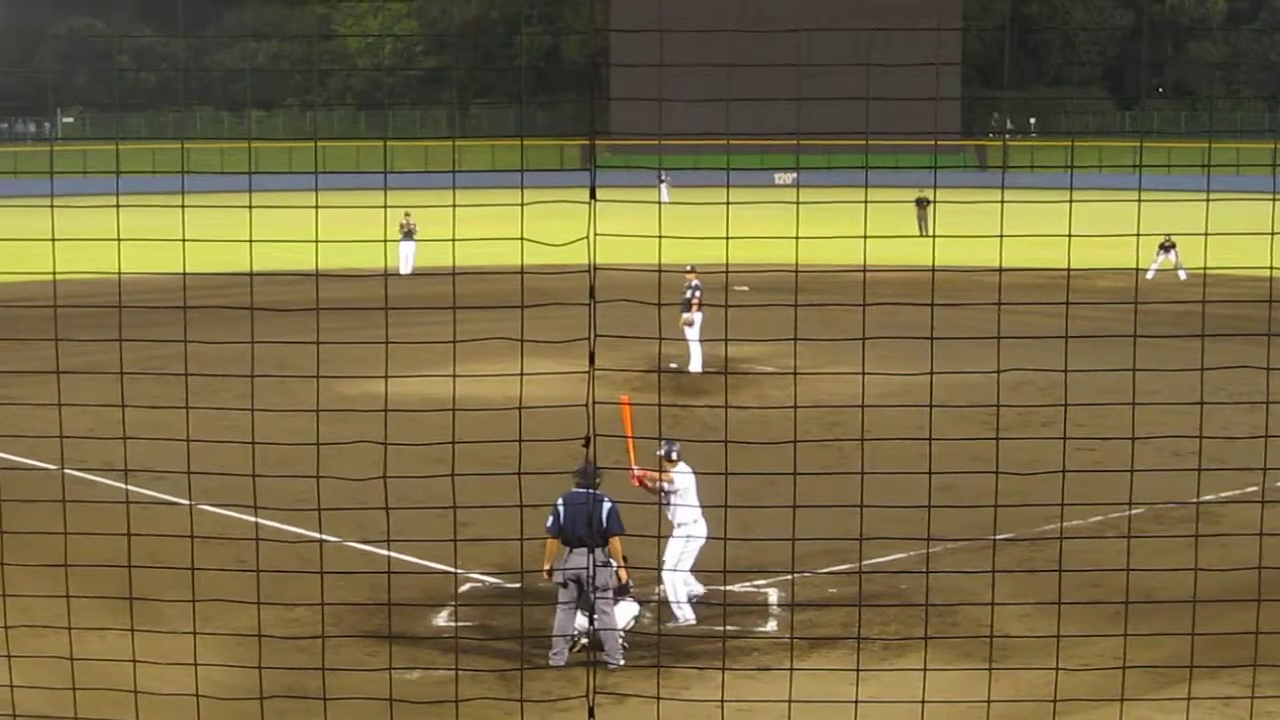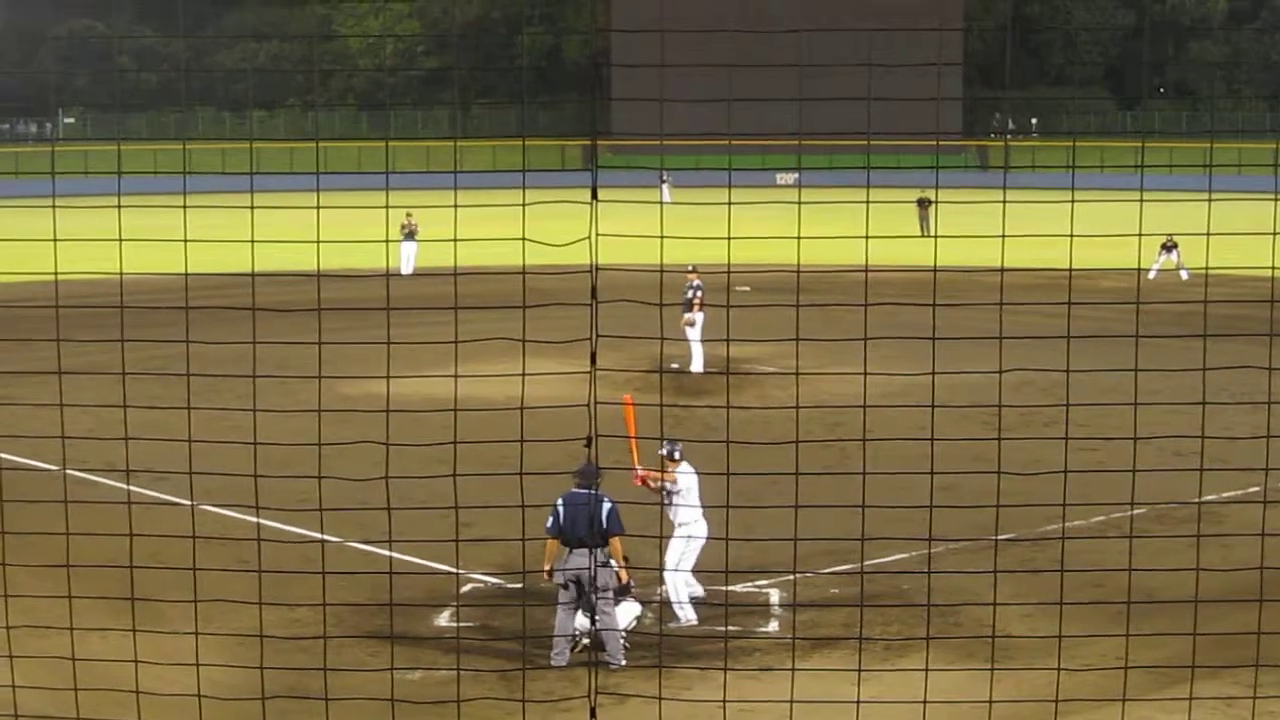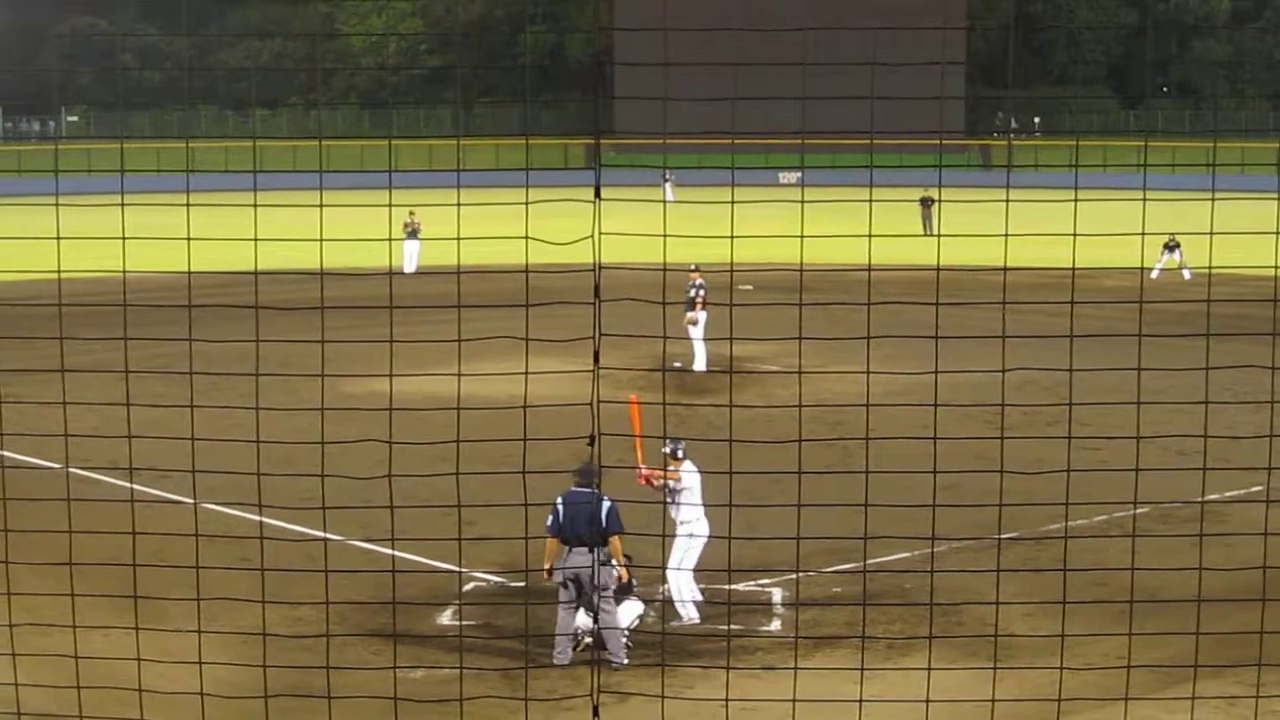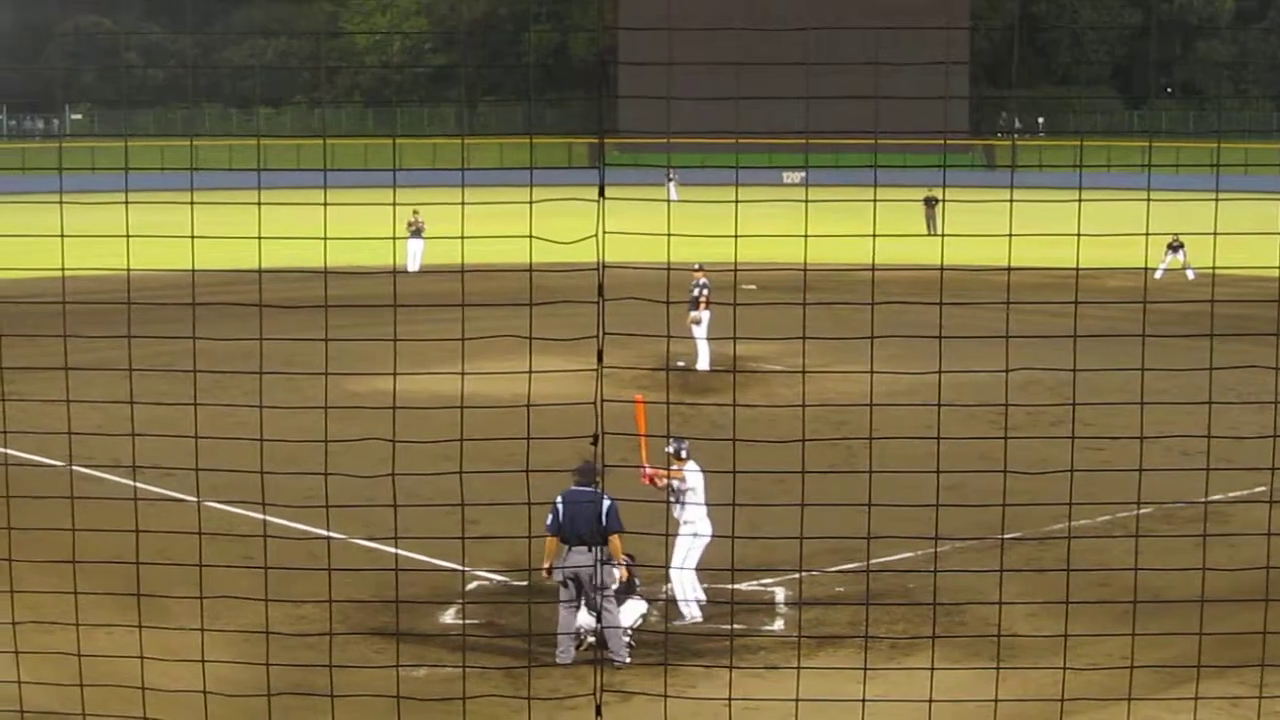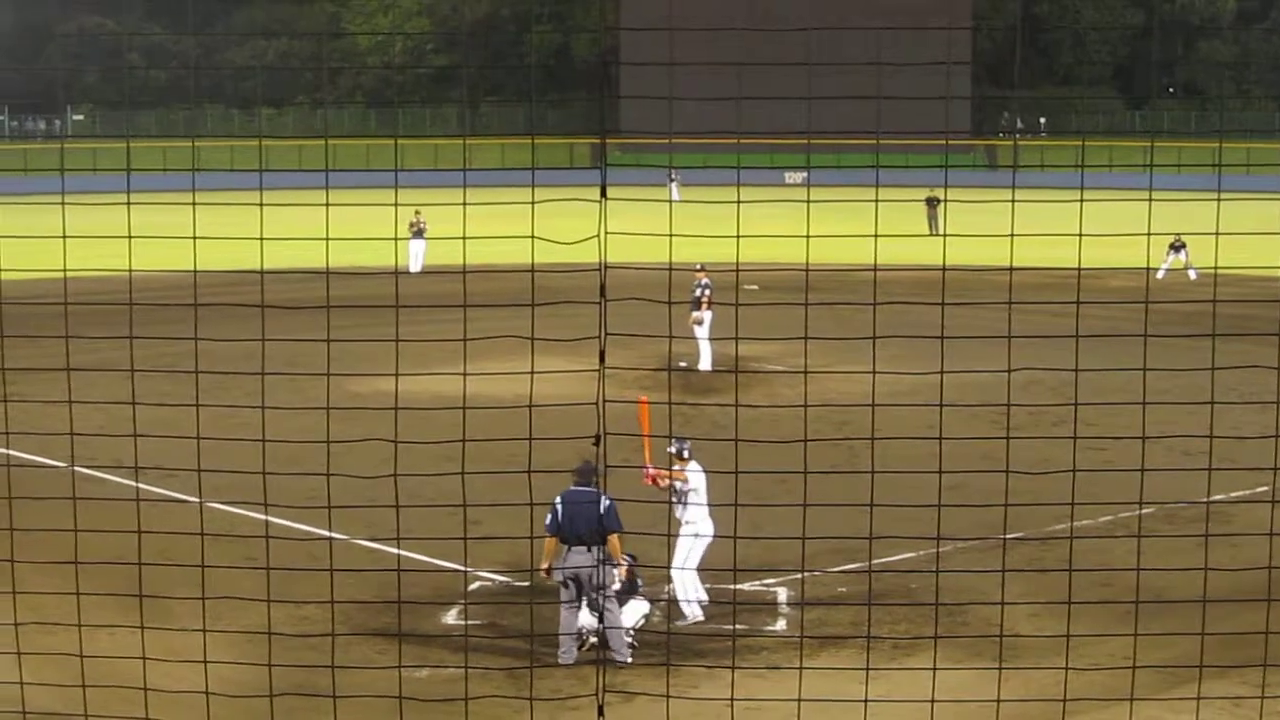
dt=0.1s
person 1, frame 1
left shoulder: (563, 501)
right shoulder: (605, 503)
left elbow: (553, 537)
right elbow: (614, 539)
left wrist: (548, 564)
right wrist: (620, 566)
left hip: (570, 560)
right hip: (597, 561)
left knee: (565, 609)
right knee: (605, 610)
left ankle: (558, 656)
right ankle: (614, 658)
person 1, frame 2
left shoulder: (562, 502)
right shoulder: (605, 503)
left elbow: (553, 538)
right elbow: (614, 539)
left wrist: (548, 564)
right wrist: (621, 567)
left hip: (570, 560)
right hip: (597, 562)
left knee: (566, 609)
right knee: (606, 610)
left ankle: (559, 657)
right ankle: (615, 658)
person 1, frame 3
left shoulder: (562, 500)
right shoulder: (604, 502)
left elbow: (552, 537)
right elbow: (613, 538)
left wrist: (548, 563)
right wrist: (621, 565)
left hip: (570, 559)
right hip: (596, 560)
left knee: (566, 608)
right knee: (606, 609)
left ankle: (561, 656)
right ankle: (617, 656)
person 1, frame 4
left shoulder: (562, 499)
right shoulder: (604, 500)
left elbow: (552, 535)
right elbow: (613, 537)
left wrist: (547, 561)
right wrist: (621, 564)
left hip: (570, 558)
right hip: (595, 559)
left knee: (568, 607)
right knee: (607, 607)
left ankle: (564, 654)
right ankle: (619, 655)
person 1, frame 5
left shoulder: (561, 500)
right shoulder: (603, 500)
left elbow: (551, 536)
right elbow: (612, 536)
left wrist: (546, 562)
right wrist: (620, 563)
left hip: (570, 558)
right hip: (595, 559)
left knee: (569, 607)
right knee: (609, 607)
left ankle: (566, 655)
right ankle: (621, 654)
person 2, frame 1
left shoulder: (683, 472)
right shoulder: (669, 472)
left elbow: (665, 478)
right elbow: (657, 489)
left wrist: (643, 473)
right wrist: (642, 481)
left hip: (691, 529)
right hip: (683, 528)
left knee: (670, 572)
right knee: (671, 562)
left ankle: (685, 616)
right ankle: (693, 590)
person 2, frame 2
left shoulder: (686, 472)
right shoulder: (671, 471)
left elbow: (670, 478)
right elbow: (659, 488)
left wrist: (646, 473)
right wrist: (645, 480)
left hip: (691, 529)
right hip: (683, 528)
left knee: (672, 572)
right knee: (672, 563)
left ankle: (687, 616)
right ankle: (694, 591)
person 2, frame 3
left shoulder: (690, 471)
right shoulder: (673, 470)
left elbow: (674, 477)
right elbow: (661, 485)
left wrist: (651, 471)
right wrist: (648, 478)
left hip: (693, 527)
right hip: (685, 526)
left knee: (675, 571)
right knee: (679, 566)
left ankle: (689, 615)
right ankle: (693, 596)
person 2, frame 4
left shoulder: (693, 471)
right shoulder: (675, 469)
left elbow: (679, 476)
right elbow: (664, 485)
left wrist: (655, 472)
right wrist: (652, 478)
left hip: (696, 527)
right hip: (687, 526)
left knee: (678, 570)
right knee: (684, 566)
left ankle: (692, 613)
right ankle: (697, 597)
person 2, frame 5
left shoulder: (695, 471)
right shoulder: (678, 469)
left elbow: (681, 477)
right elbow: (666, 485)
left wrist: (658, 472)
right wrist: (654, 478)
left hip: (697, 527)
right hip: (689, 526)
left knee: (679, 570)
right knee: (686, 567)
left ankle: (693, 612)
right ankle: (699, 597)
